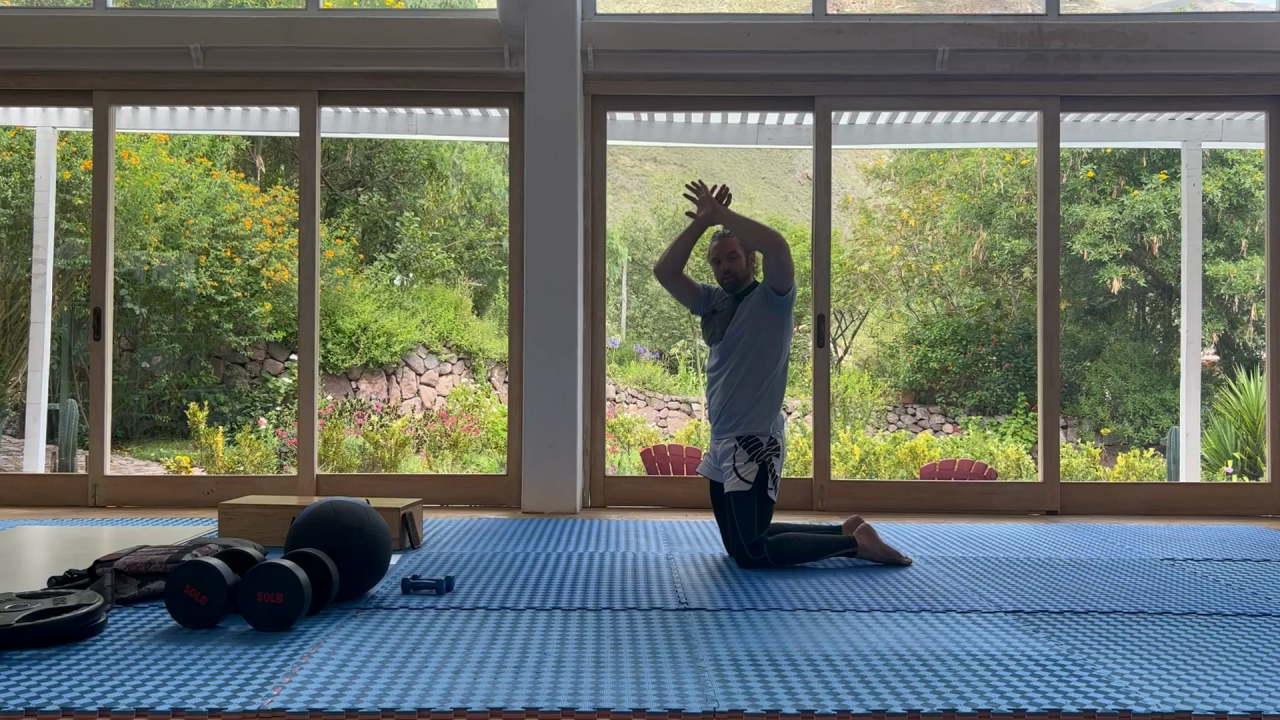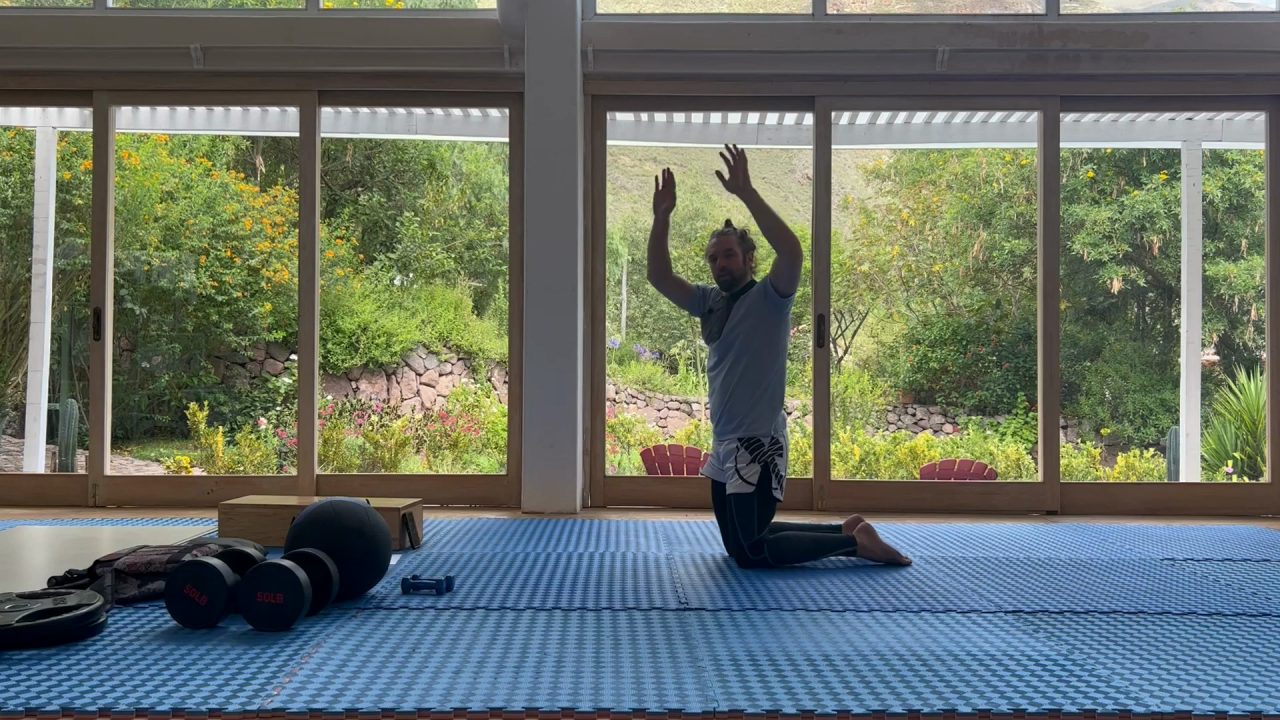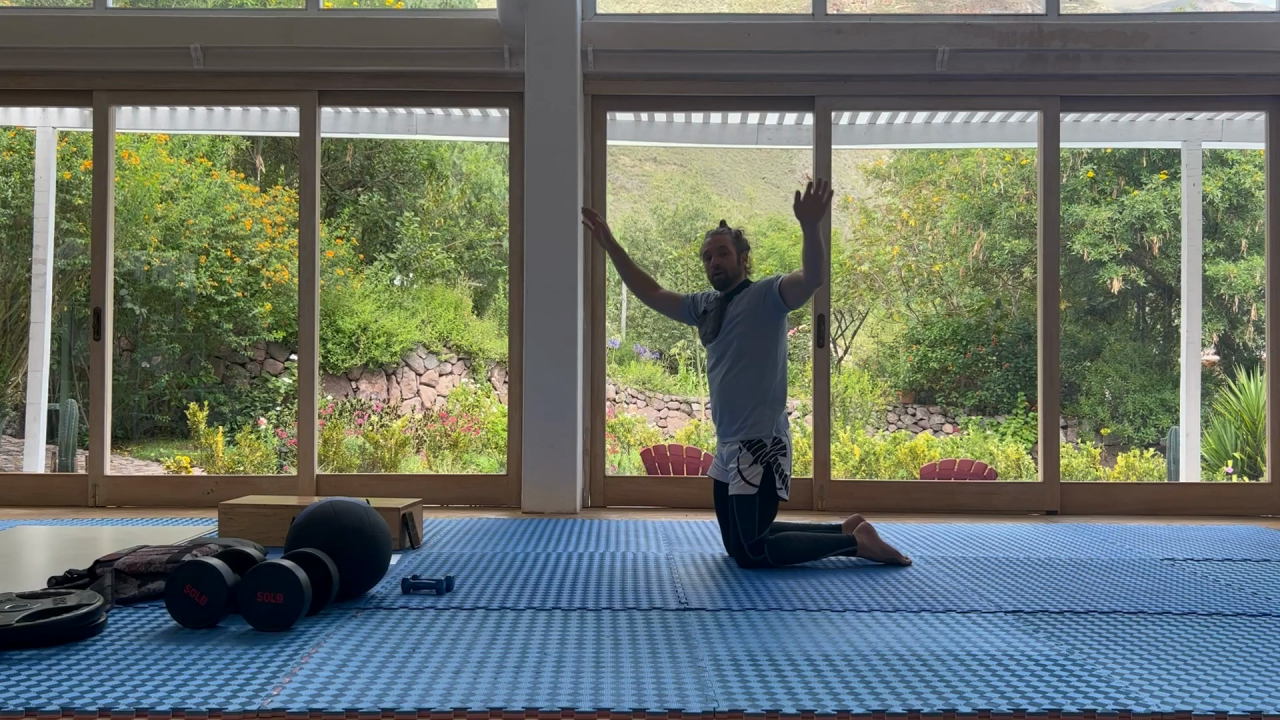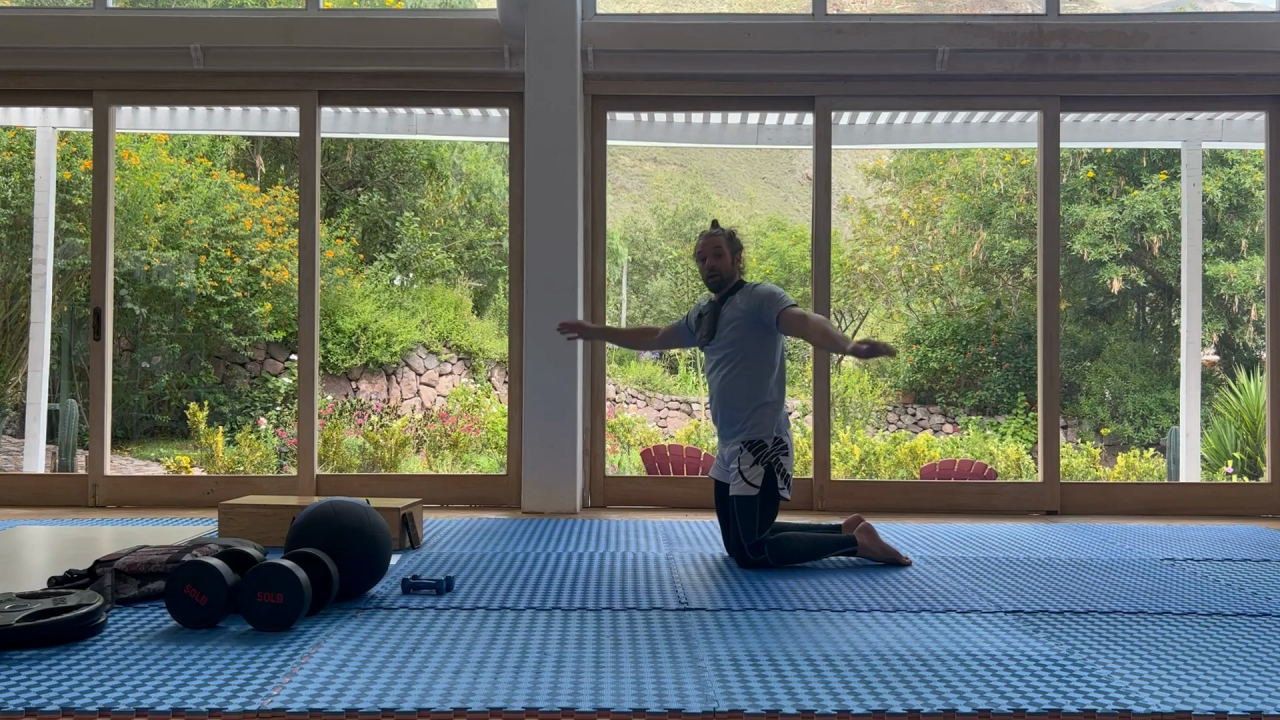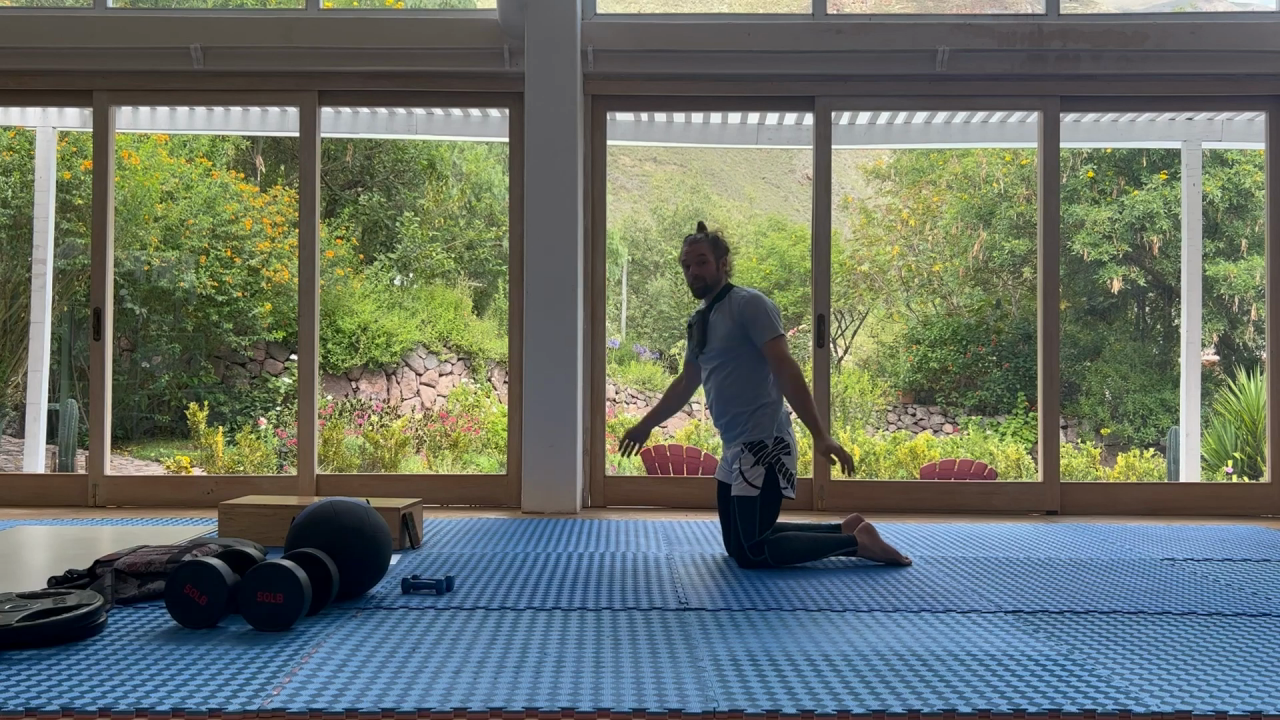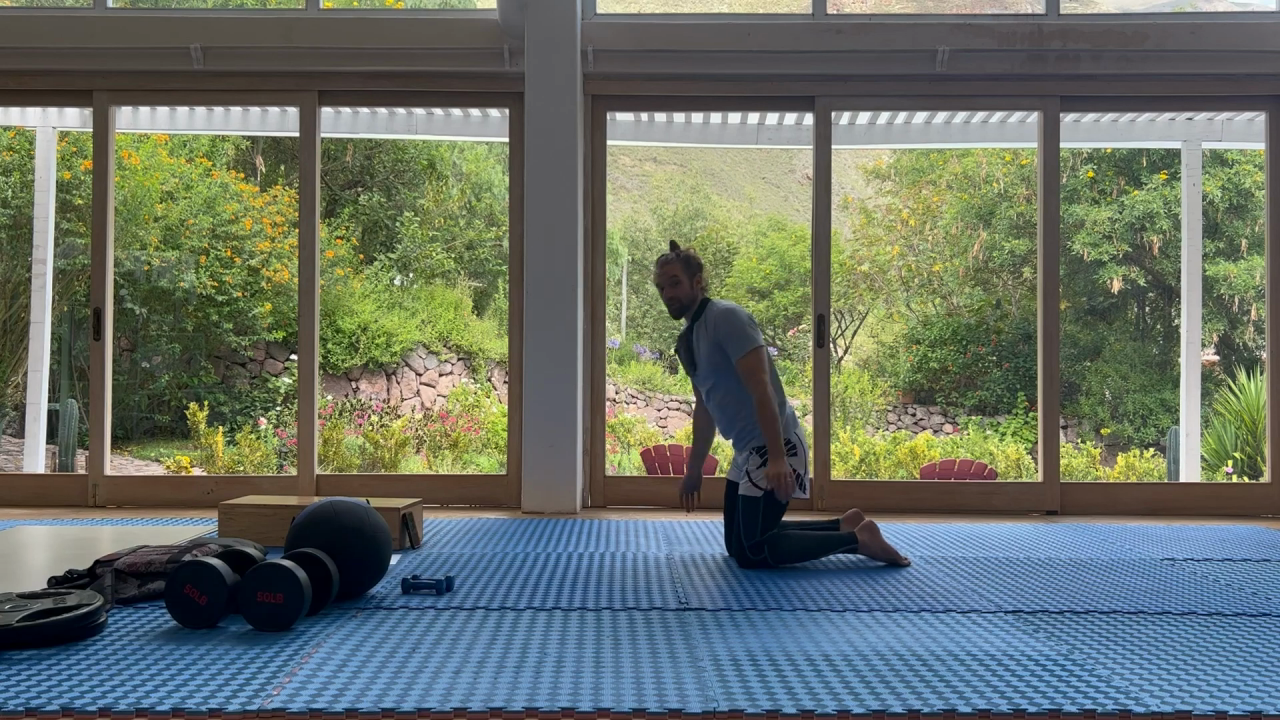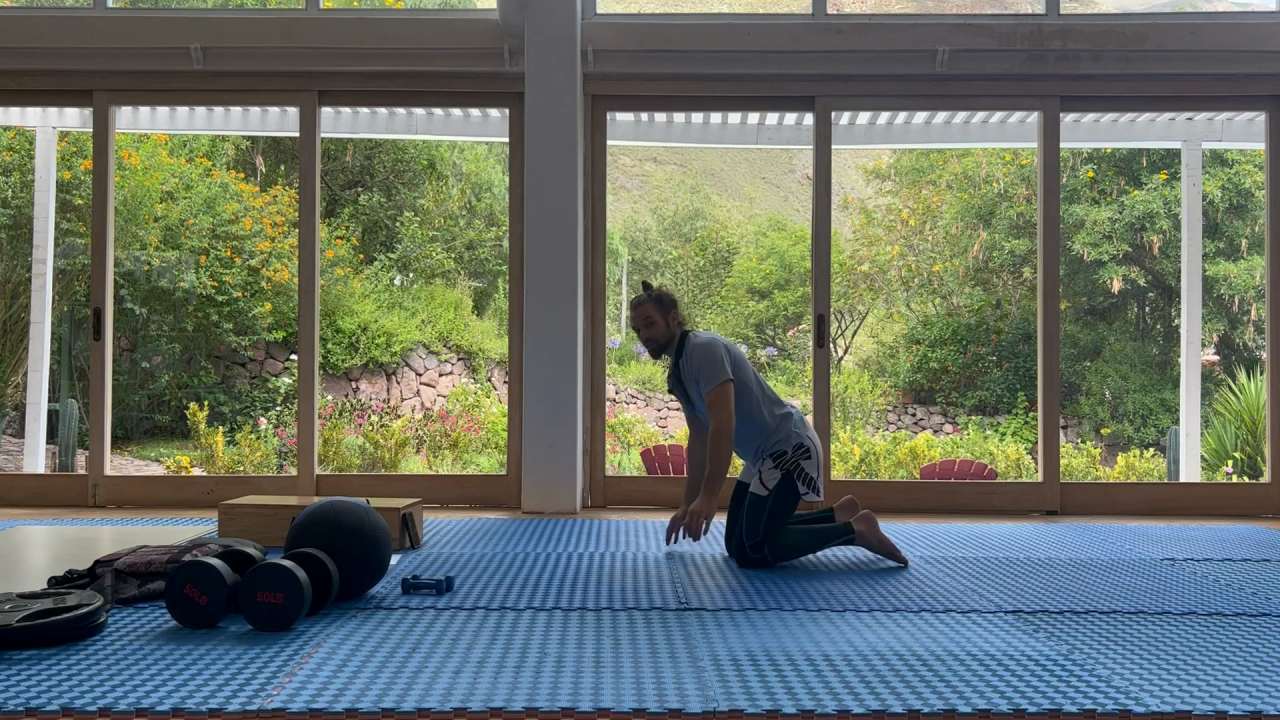
dt=0.2s
person 1, frame 1
left shoulder: (772, 298)
right shoulder: (712, 302)
left elbow: (777, 248)
right elbow: (665, 272)
left wrist: (723, 216)
right wrist: (700, 224)
left hip: (753, 445)
right hip: (722, 447)
left knee: (750, 552)
right knee: (741, 546)
left ankle: (855, 543)
right ankle: (845, 531)
person 1, frame 2
left shoulder: (769, 296)
right shoulder: (712, 303)
left elbow: (790, 250)
right elbow: (660, 278)
left wrist: (745, 192)
right wrist: (662, 215)
left hip: (757, 445)
right hip: (725, 446)
left knee: (750, 553)
right knee: (737, 545)
left ankle: (856, 543)
right ankle: (846, 530)
person 1, frame 3
left shoulder: (766, 296)
right shoulder: (706, 306)
left elbow: (811, 276)
right elbow: (652, 294)
left wrist: (811, 226)
right wrist: (610, 245)
left hip: (759, 446)
right hip: (731, 448)
left knee: (750, 552)
right knee: (740, 544)
left ankle: (856, 542)
right ankle: (845, 530)
person 1, frame 4
left shoulder: (761, 299)
right shoulder: (704, 314)
left elbow: (808, 324)
right elbow: (654, 338)
left wrist: (846, 344)
right wrist: (598, 332)
left hip: (760, 446)
right hip: (732, 448)
left knee: (751, 552)
right knee: (741, 542)
left ankle: (856, 542)
right ankle: (846, 530)
person 1, frame 5
left shoulder: (749, 304)
right shoulder: (701, 321)
left elbow: (786, 371)
right elbow: (684, 384)
left wrist: (822, 434)
right wrist: (645, 425)
left hip: (763, 446)
right hip: (738, 448)
left knee: (750, 552)
right knee: (741, 544)
left ankle: (856, 541)
right ankle: (847, 530)
person 1, frame 6
left shoulder: (725, 318)
right shoulder: (689, 339)
left elbow: (761, 389)
right elbow: (704, 409)
left wrist: (777, 459)
right wrist: (693, 470)
left hip: (773, 448)
right hip: (748, 452)
left knee: (751, 552)
right knee: (738, 547)
left ankle: (857, 537)
right ankle: (844, 526)
person 1, frame 7
left shoulder: (702, 350)
right shoulder: (679, 370)
left elbow: (723, 427)
right elbow: (700, 439)
left wrist: (709, 500)
right wrist: (690, 502)
left hip: (789, 451)
right hip: (765, 457)
left knee: (750, 551)
right knee: (737, 544)
left ankle: (854, 529)
right ankle: (840, 514)
